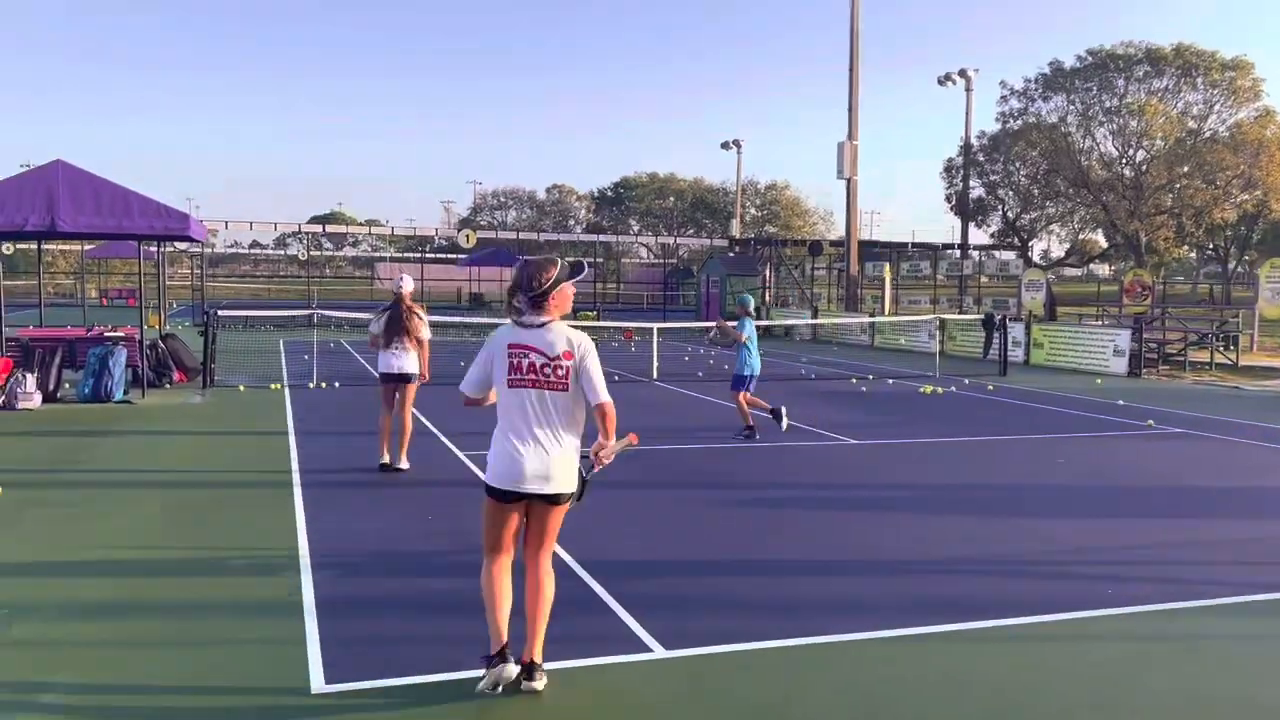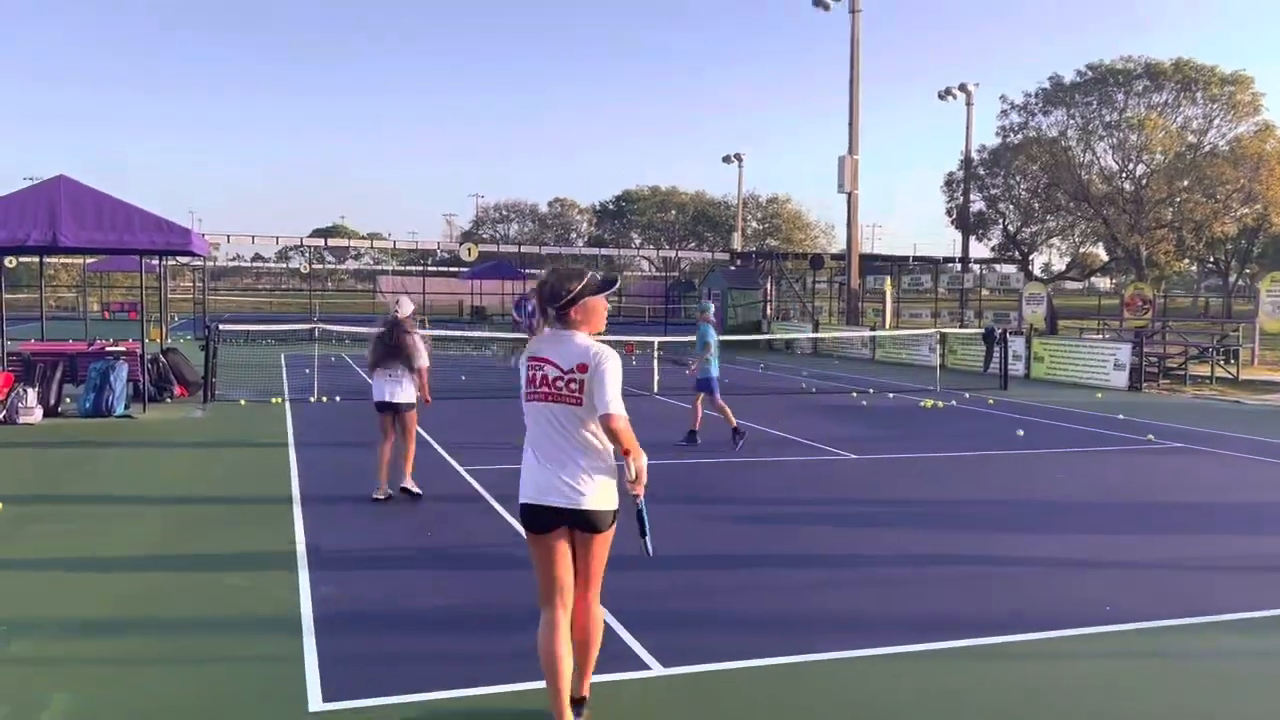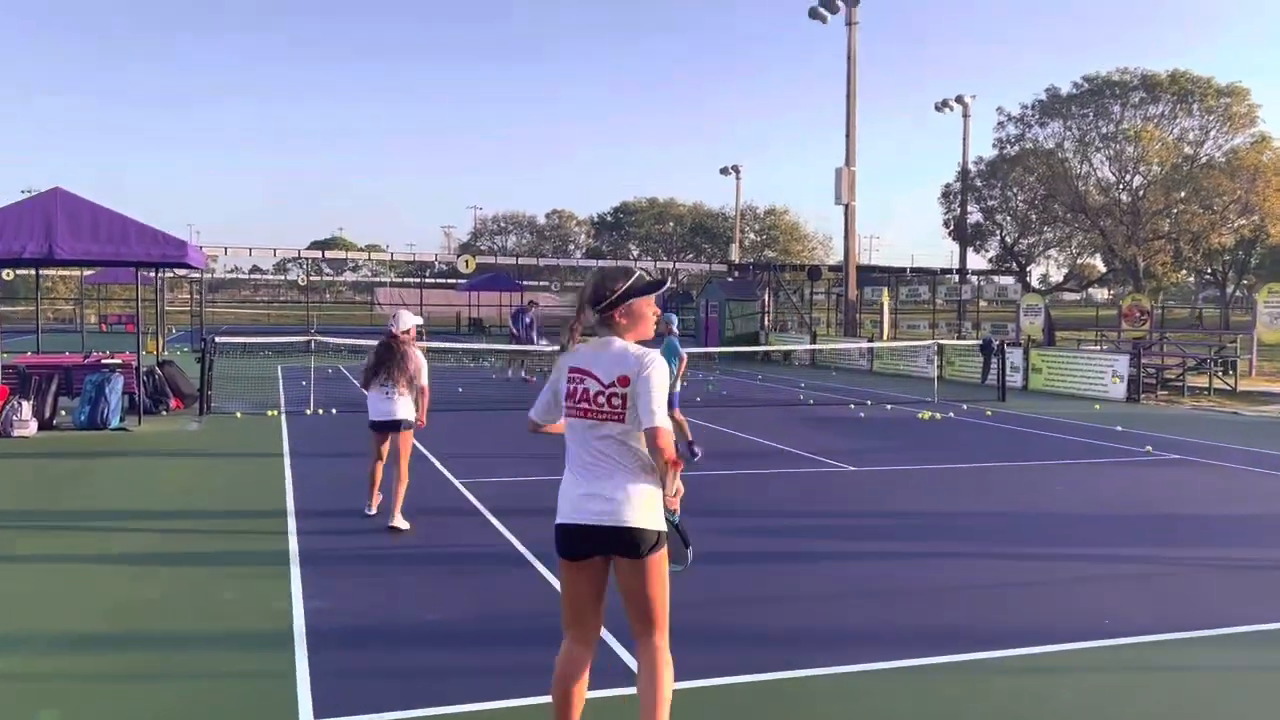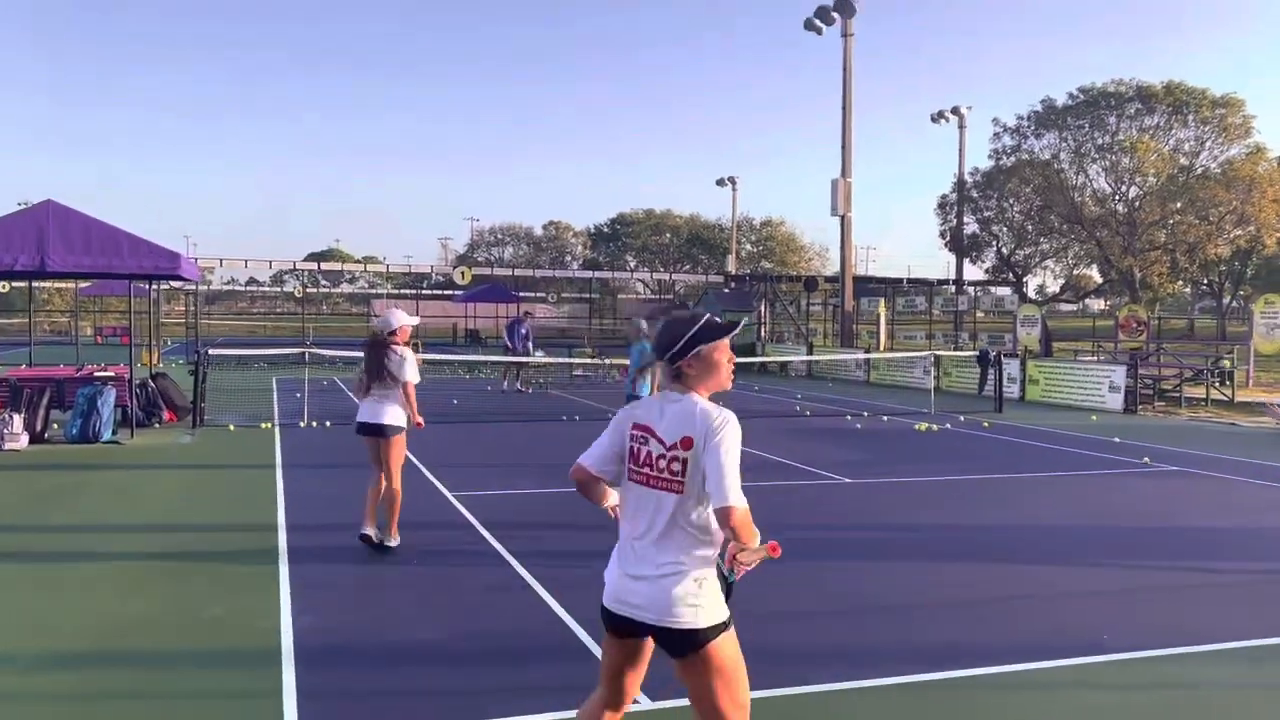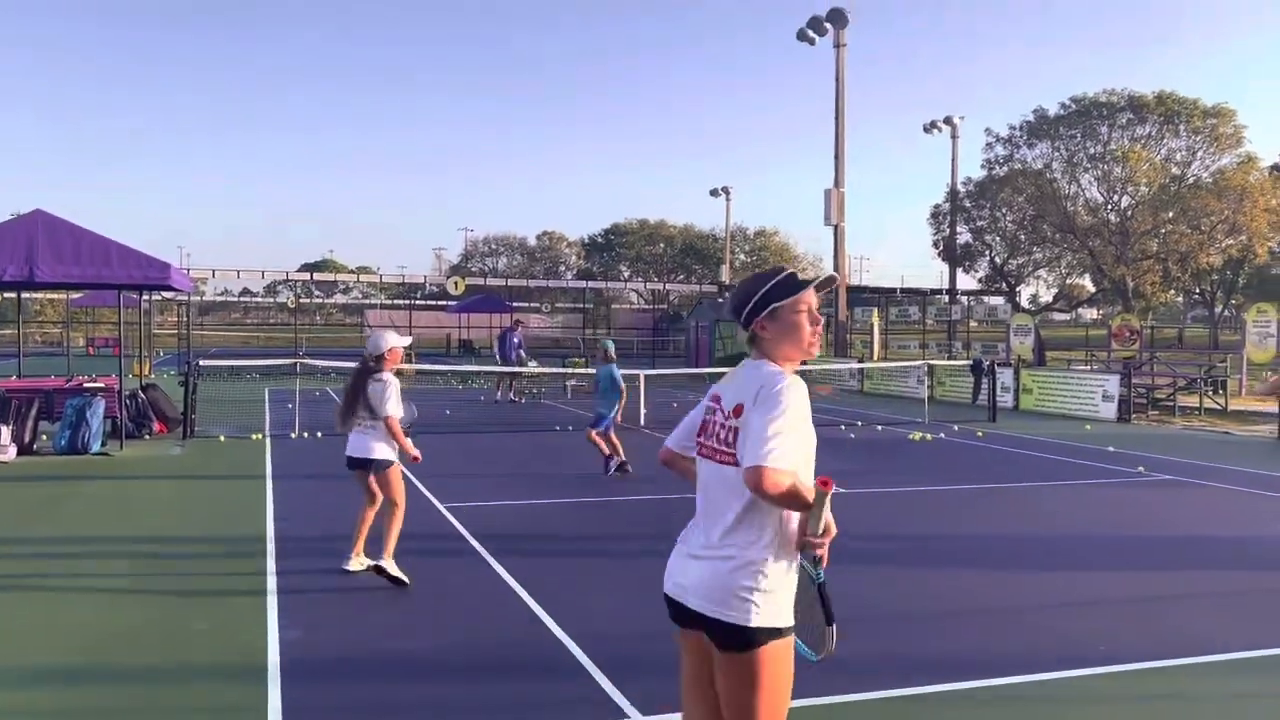
dt=0.2s
person 1, frame 1
left shoulder: (501, 339)
right shoulder: (578, 343)
left elbow: (471, 397)
right elbow: (604, 408)
right wrist: (605, 442)
left hip: (508, 470)
right hip: (557, 472)
left knee: (497, 559)
right knee: (539, 562)
left ankle: (500, 652)
right ankle: (532, 663)
person 1, frame 2
left shoulder: (532, 351)
right shoulder: (601, 355)
right elbow: (612, 422)
right wrist: (637, 461)
left hip: (539, 495)
right hip: (593, 495)
left knee: (556, 607)
right knee: (588, 597)
person 1, frame 3
left shoulder: (570, 361)
right shoulder: (647, 362)
left elbow: (538, 422)
right elbow: (660, 440)
right wrist: (672, 479)
left hip: (576, 516)
right hip: (633, 516)
left knee: (578, 640)
right knee: (653, 641)
person 1, frame 4
left shoulder: (634, 414)
right shoulder: (717, 422)
left elbow: (582, 476)
right elbow: (732, 517)
left wrist: (609, 499)
right wrist: (748, 546)
left hip: (624, 593)
right hip: (687, 603)
person 1, frame 5
left shoulder: (729, 383)
right shoulder: (781, 388)
left elbow: (672, 455)
right elbow: (764, 478)
right wrist: (820, 509)
left hip: (692, 580)
right hip: (744, 594)
person 2, frame 1
left shoulder: (383, 313)
right shoulder: (417, 314)
left elbow: (373, 342)
right elbow: (424, 345)
right wrist: (425, 369)
left hip: (386, 367)
right hip: (409, 368)
left knee: (387, 410)
right knee: (405, 412)
left ankle: (384, 455)
right ankle: (402, 458)
person 2, frame 2
left shoulder: (380, 338)
right shoulder: (415, 340)
left elbow: (371, 368)
right elbow: (422, 373)
right wrist: (426, 394)
left hip: (382, 395)
right hip: (406, 397)
left knee: (387, 440)
right knee: (409, 440)
left ankle: (382, 488)
right ankle: (407, 479)
person 2, frame 3
left shoulder: (378, 351)
right shoulder: (415, 355)
left elbow: (364, 383)
right elbow: (423, 390)
right wrist: (422, 415)
left hip: (377, 413)
right hip: (402, 414)
left knee: (379, 457)
right knee: (401, 464)
left ankle: (372, 501)
right ankle: (395, 515)
person 2, frame 4
left shoulder: (374, 352)
right shoulder: (403, 354)
left elbow: (361, 388)
right elbow: (408, 390)
right wrist: (415, 415)
left hip: (367, 418)
right hip: (389, 419)
left knee: (380, 472)
right knee: (392, 476)
left ankle: (369, 527)
right ankle: (390, 534)
person 2, frame 5
left shoulder: (363, 379)
right shoulder: (389, 383)
left elbow: (347, 418)
right elbow: (391, 423)
right wrist: (409, 448)
left hip: (356, 450)
right hip: (380, 452)
left knee: (373, 501)
right knee: (397, 507)
left ankle: (356, 557)
right ankle: (386, 560)
